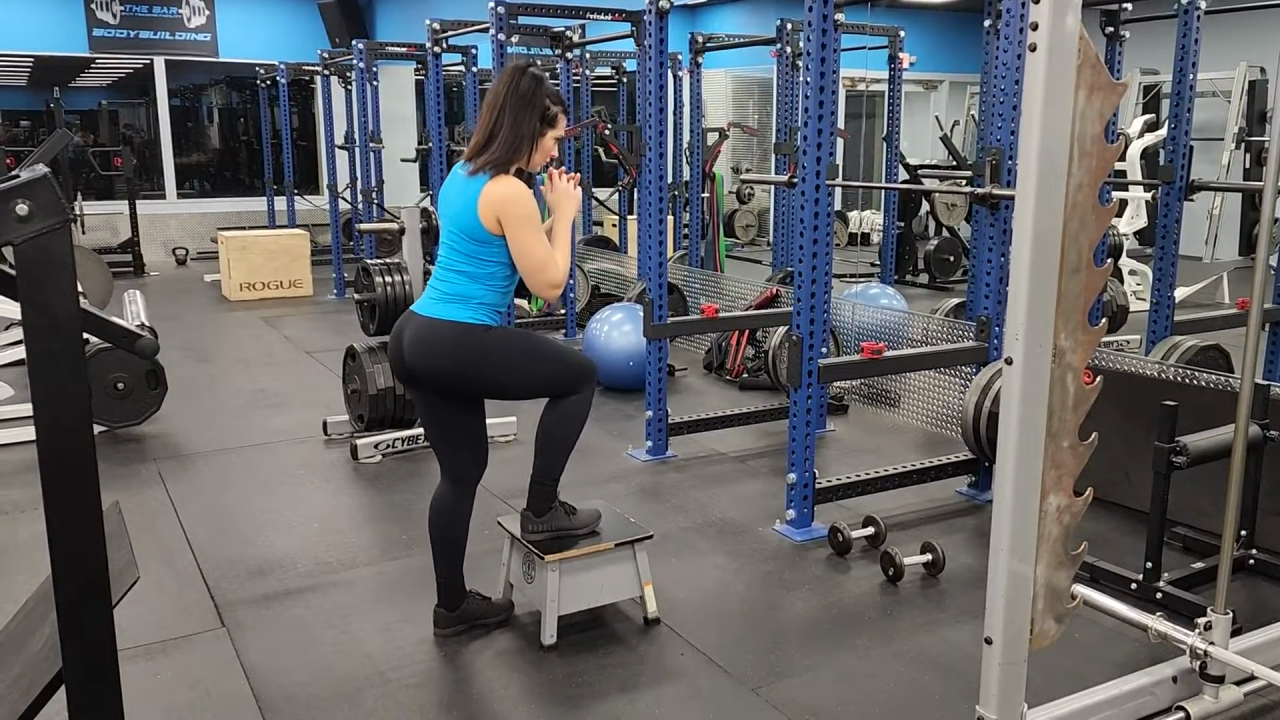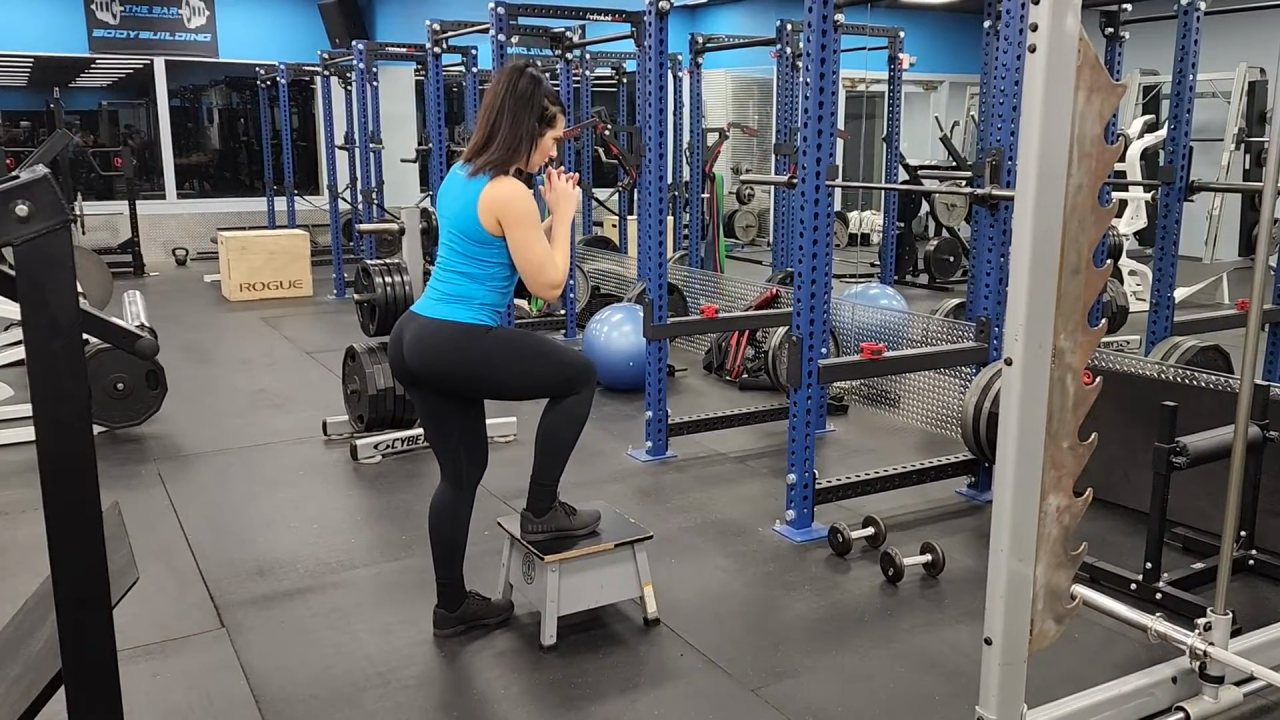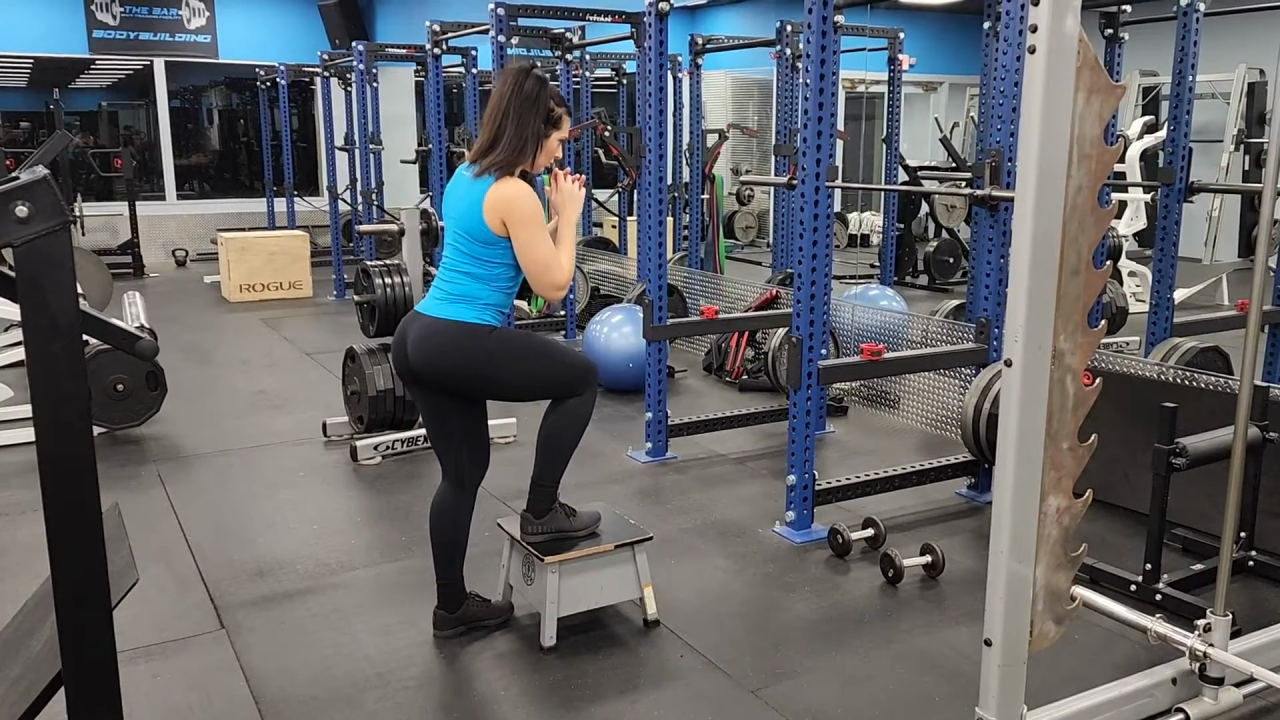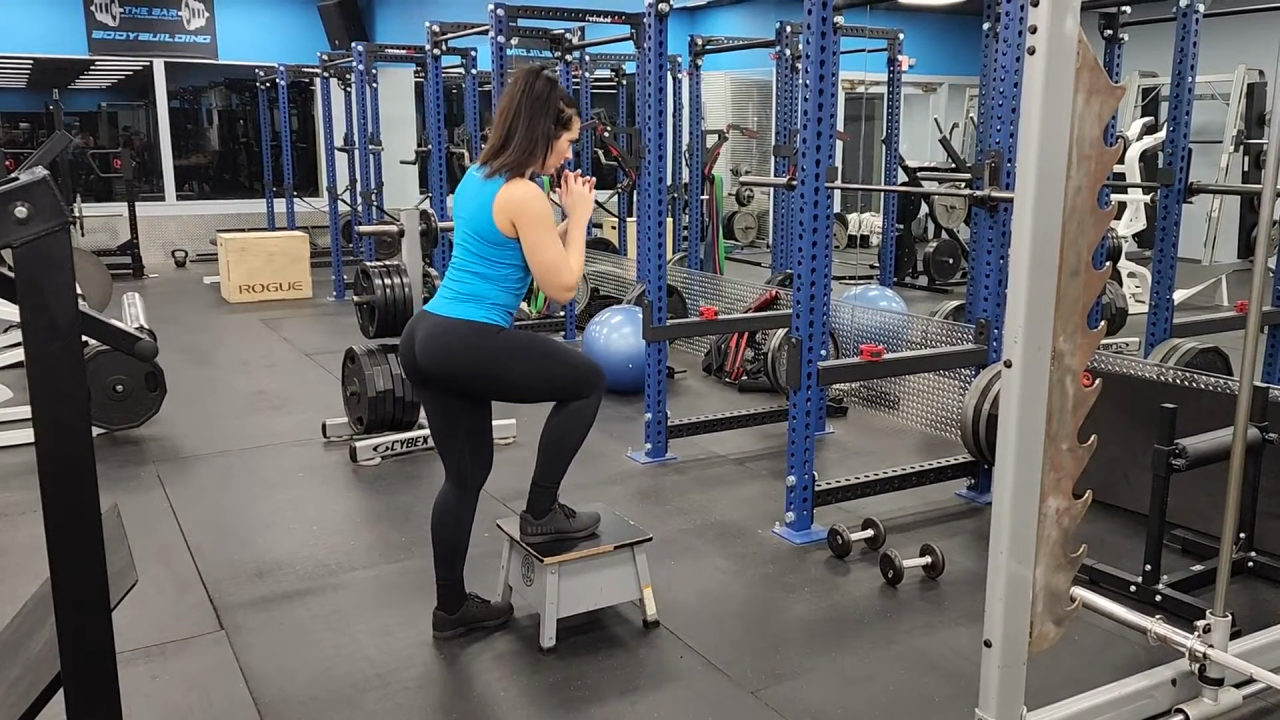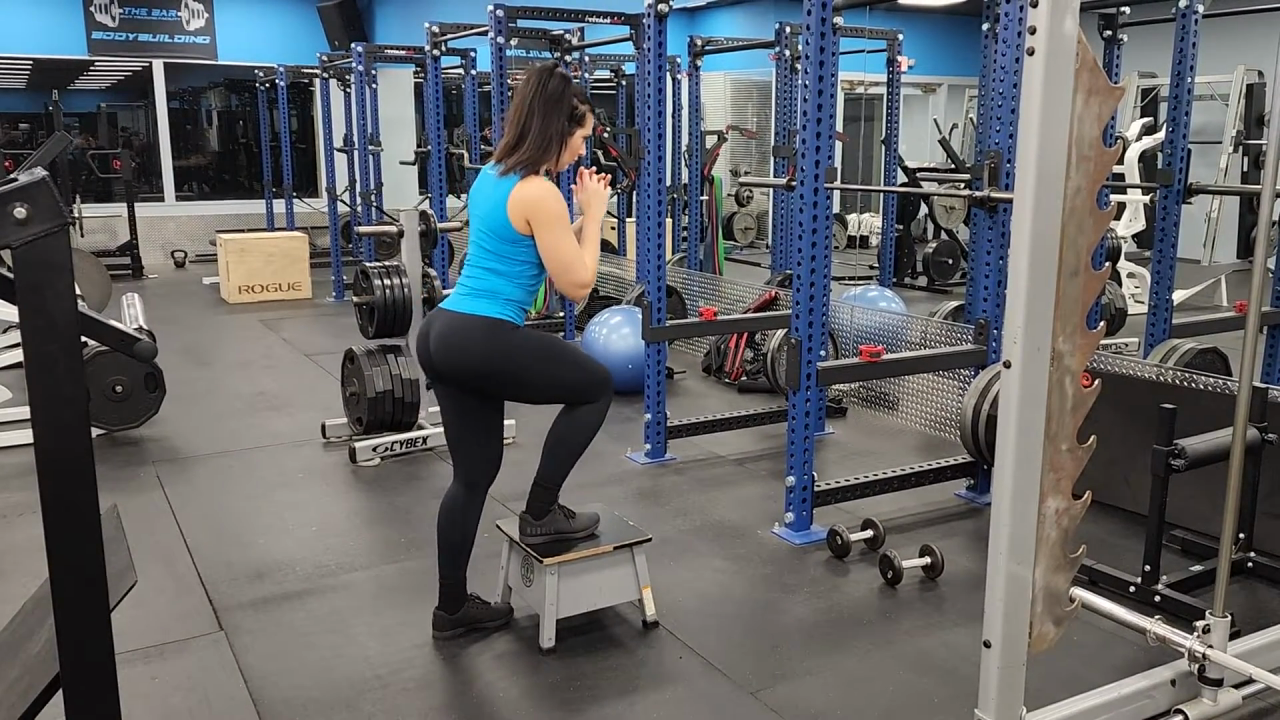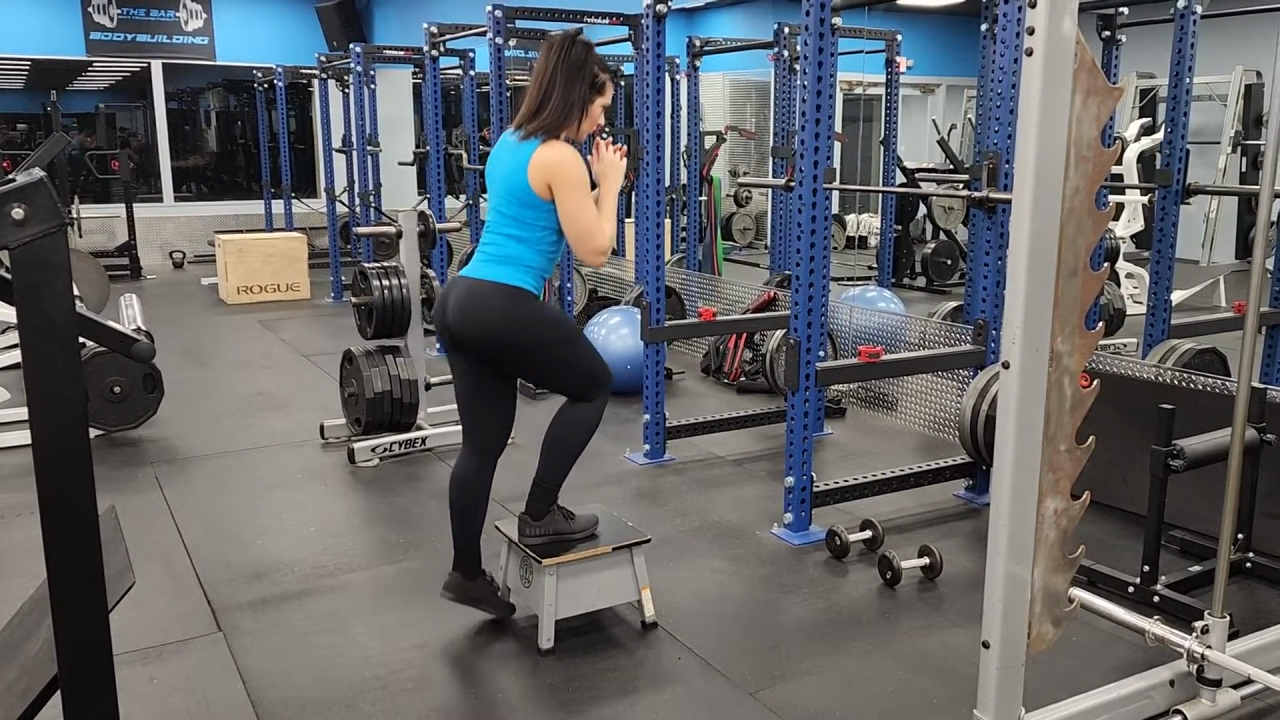
dt=0.2s
person 1, frame 1
left shoulder: (462, 175)
right shoulder: (509, 192)
right elbow: (548, 284)
left wrist: (551, 216)
right wrist: (563, 215)
left hip: (415, 340)
right hip: (457, 346)
left knee: (460, 473)
right knee: (579, 376)
left ankle: (452, 605)
right ankle: (542, 509)
person 1, frame 2
left shoulder: (460, 175)
right shoulder: (508, 193)
right elbow: (548, 284)
left wrist: (550, 215)
right wrist: (563, 215)
left hip: (414, 340)
right hip: (457, 347)
left knee: (460, 474)
right knee: (578, 376)
left ankle: (452, 605)
right ankle: (542, 509)
person 1, frame 3
left shoulder: (466, 176)
right shoulder: (514, 194)
right elbow: (553, 285)
left wrist: (556, 217)
right wrist: (568, 216)
left hip: (418, 340)
right hip: (461, 346)
left knee: (461, 475)
right knee: (581, 378)
left ankle: (451, 606)
right ankle: (542, 511)
person 1, frame 4
left shoulder: (477, 177)
right shoulder: (523, 195)
right elbow: (561, 286)
left wrist: (565, 219)
right wrist: (579, 217)
left hip: (426, 340)
right hip: (468, 346)
left knee: (464, 475)
right knee: (586, 381)
left ankle: (451, 606)
right ankle: (541, 512)
person 1, frame 5
left shoulder: (493, 174)
right shoulder: (538, 193)
right elbow: (576, 284)
left wrist: (579, 217)
right wrist: (593, 214)
left hip: (442, 336)
right hip: (483, 342)
left knee: (472, 474)
right knee: (594, 387)
left ankle: (452, 606)
right ankle: (541, 513)
person 1, frame 6
left shoulder: (511, 142)
right shoulder: (560, 157)
right elbow: (594, 251)
left wrist: (594, 184)
right wrist: (610, 185)
left hip: (460, 305)
right hip: (504, 309)
left knee: (481, 445)
right knee: (593, 386)
left ankle: (467, 573)
right ankle: (539, 514)
